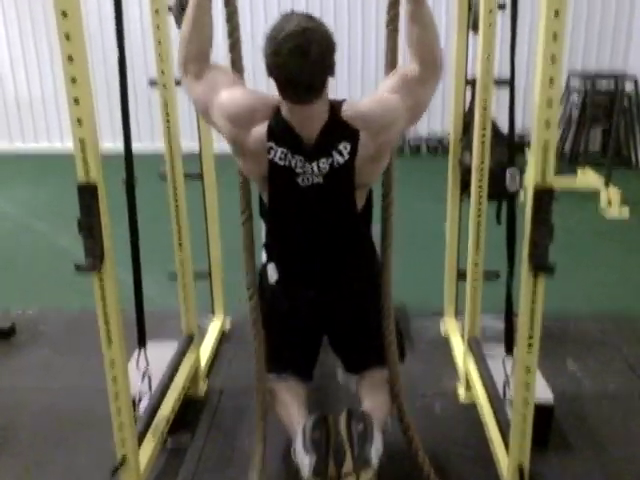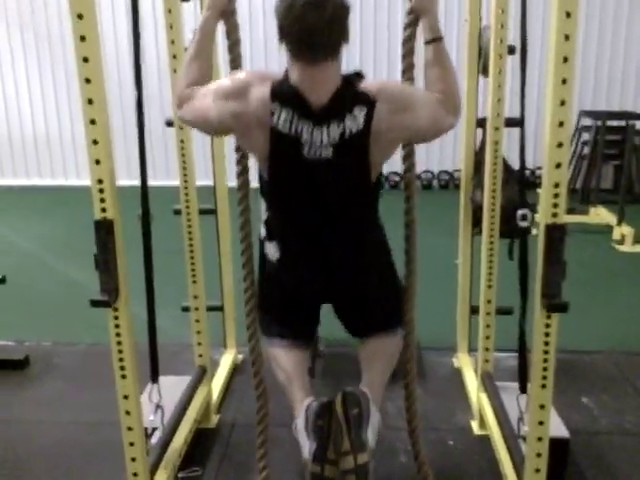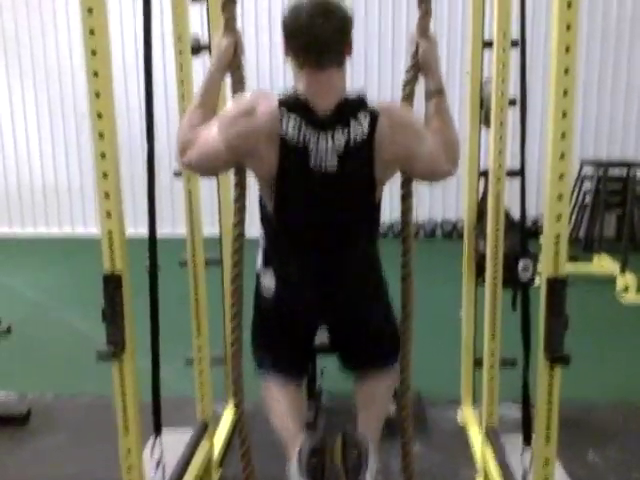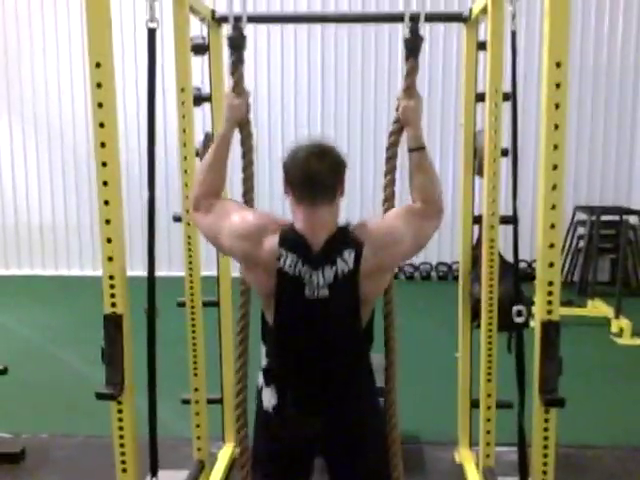
dt=0.3s
person 1, frame 1
left shoulder: (247, 126)
right shoulder: (369, 127)
left elbow: (194, 68)
right elbow: (427, 69)
left hip: (285, 279)
right hip: (354, 279)
left knee: (285, 373)
right knee: (374, 367)
left ankle: (303, 432)
right ankle: (368, 424)
person 1, frame 2
left shoulder: (250, 102)
right shoulder: (384, 104)
left elbow: (185, 98)
right elbow: (448, 110)
left hip: (287, 255)
right hip: (360, 255)
left knee: (283, 334)
right knee: (384, 327)
left ankle: (305, 409)
right ankle: (367, 403)
person 1, frame 3
left shoulder: (254, 117)
right shoulder: (389, 125)
left elbow: (188, 149)
right elbow: (447, 160)
left wrist: (217, 69)
right wrist: (433, 79)
left hip: (285, 281)
right hip: (357, 281)
left knee: (279, 367)
right knee: (378, 363)
person 1, frame 4
left shoulder: (260, 245)
right shoulder: (374, 248)
left elbow: (201, 204)
right elbow: (431, 210)
left wrist: (228, 127)
right wrist: (415, 132)
left hip: (284, 403)
right hip: (351, 405)
